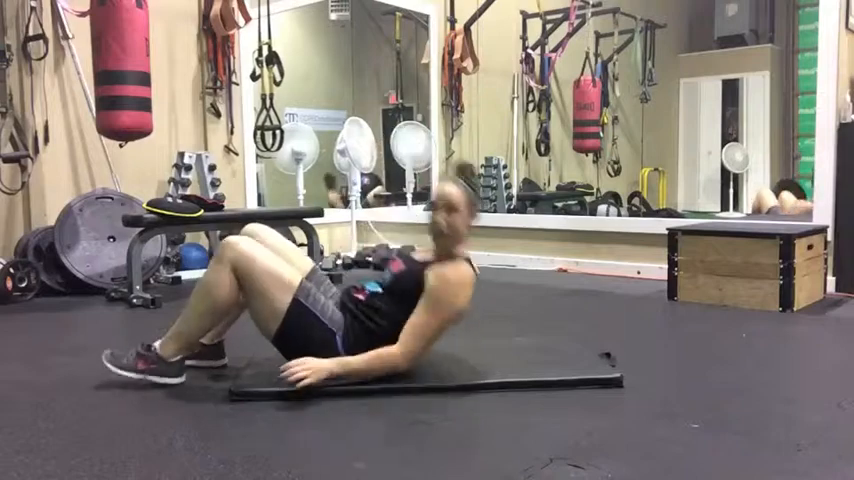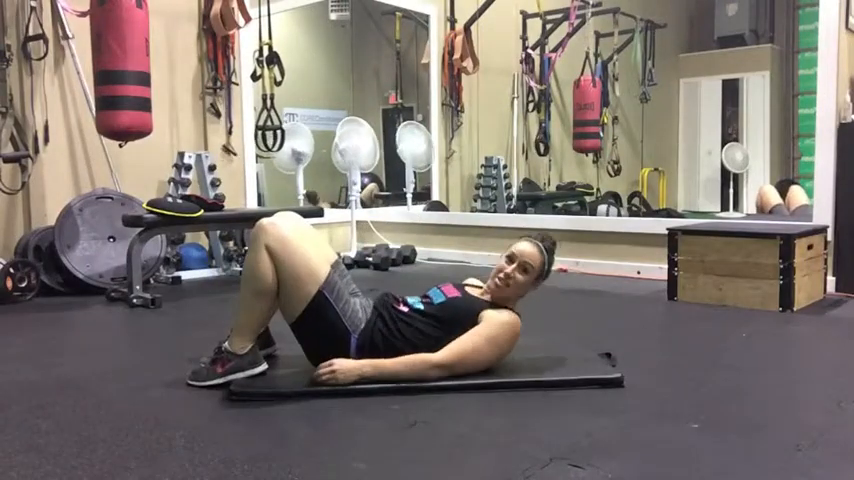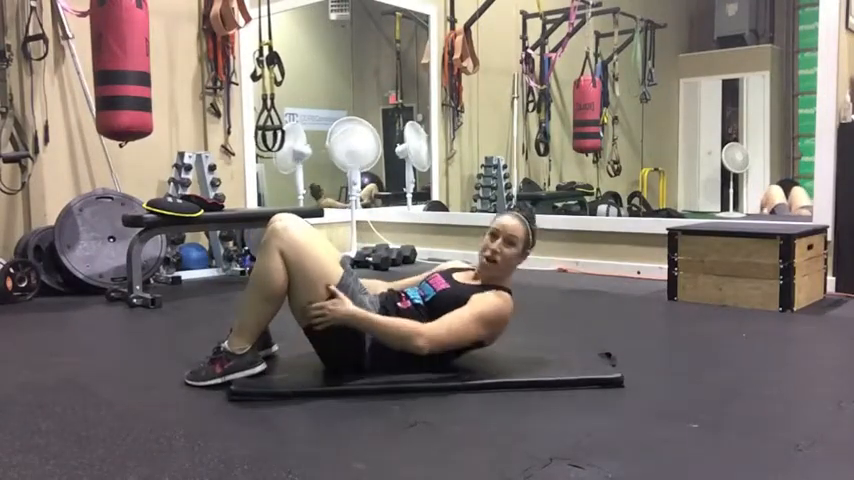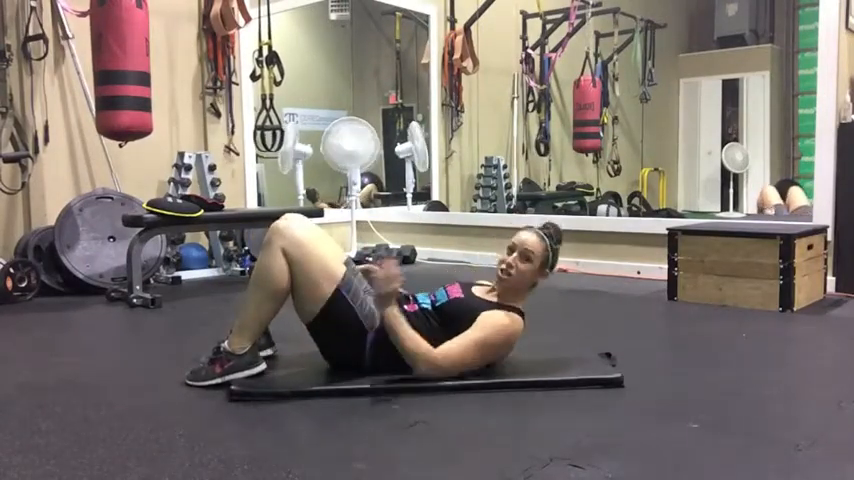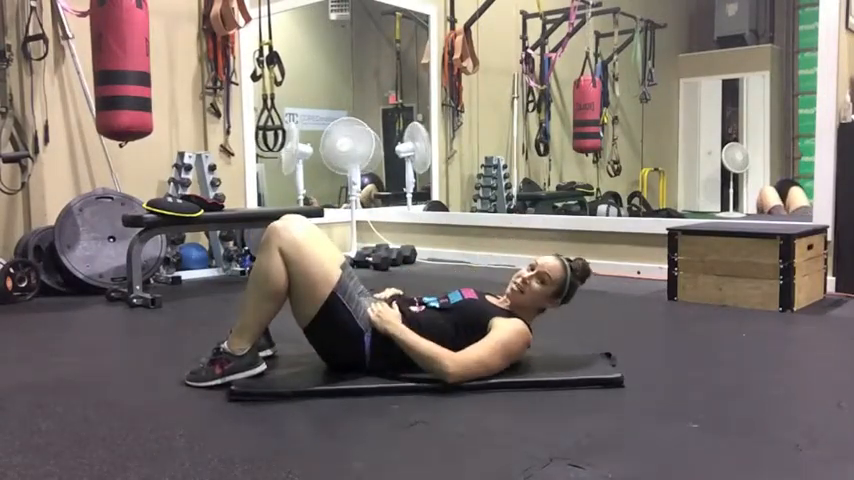
dt=1s
person 1, frame 1
left shoulder: (453, 277)
right shoulder: (433, 257)
left elbow: (404, 354)
left wrist: (330, 366)
left hip: (337, 337)
right hip: (336, 312)
left knee: (235, 251)
right knee: (254, 234)
left ankle: (167, 356)
right ankle: (207, 344)
person 1, frame 2
left shoulder: (503, 323)
right shoulder: (473, 286)
left elbow: (439, 364)
left wrist: (360, 369)
left hip: (354, 341)
right hip: (364, 316)
left knee: (269, 233)
right knee: (284, 222)
left ankle: (239, 354)
right ankle: (256, 336)
person 1, frame 3
left shoulder: (496, 304)
right shoulder: (458, 269)
left elbow: (424, 339)
left wrist: (352, 316)
right wrist: (343, 283)
left hip: (364, 345)
right hip: (371, 314)
left knee: (283, 238)
right knee: (283, 225)
left ankle: (238, 354)
right ankle: (255, 337)
person 1, frame 4
left shoulder: (506, 323)
right shoulder: (486, 290)
left elbow: (428, 365)
left wrist: (389, 302)
right wrist: (382, 284)
left hip: (365, 340)
right hip: (373, 318)
left knee: (285, 235)
right knee: (291, 227)
left ankle: (238, 353)
right ankle: (254, 335)
person 1, frame 5
left shoulder: (515, 331)
right shoulder: (494, 304)
left elbow: (452, 368)
left wrist: (394, 328)
right wrist: (398, 299)
left hip: (363, 341)
right hip: (371, 317)
left knee: (283, 236)
right knee: (290, 227)
left ankle: (238, 354)
right ankle: (254, 335)
